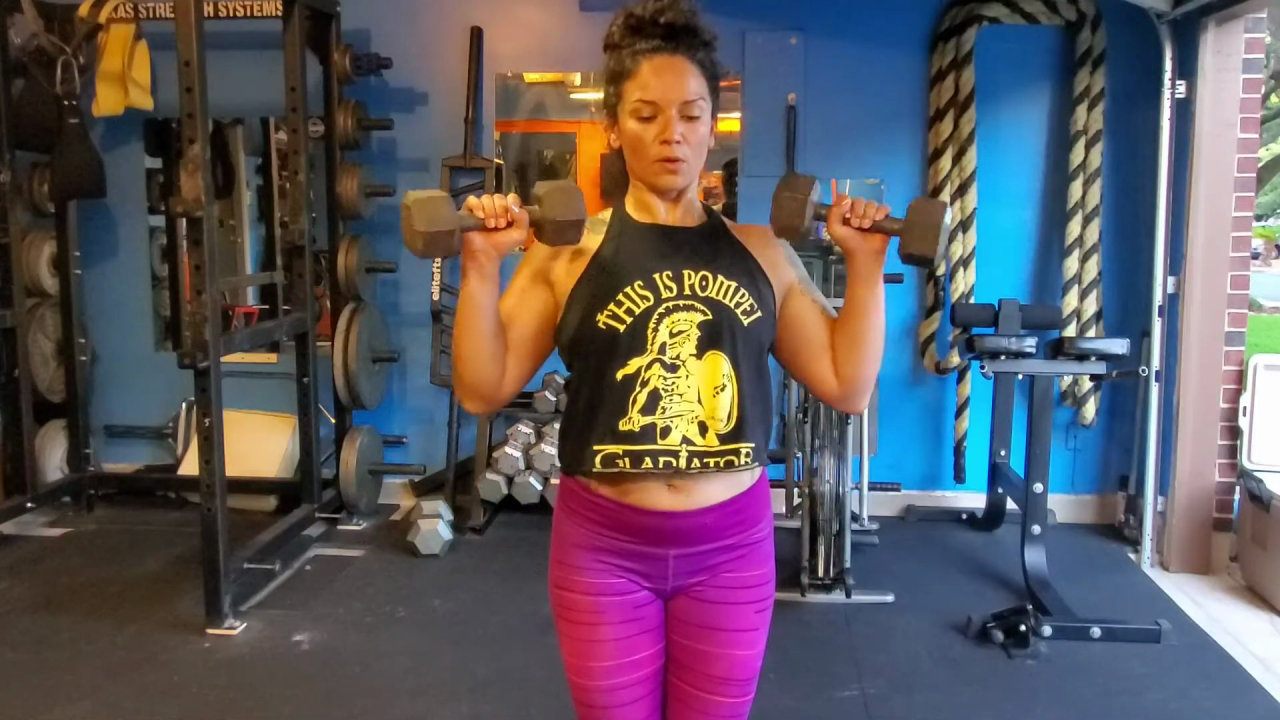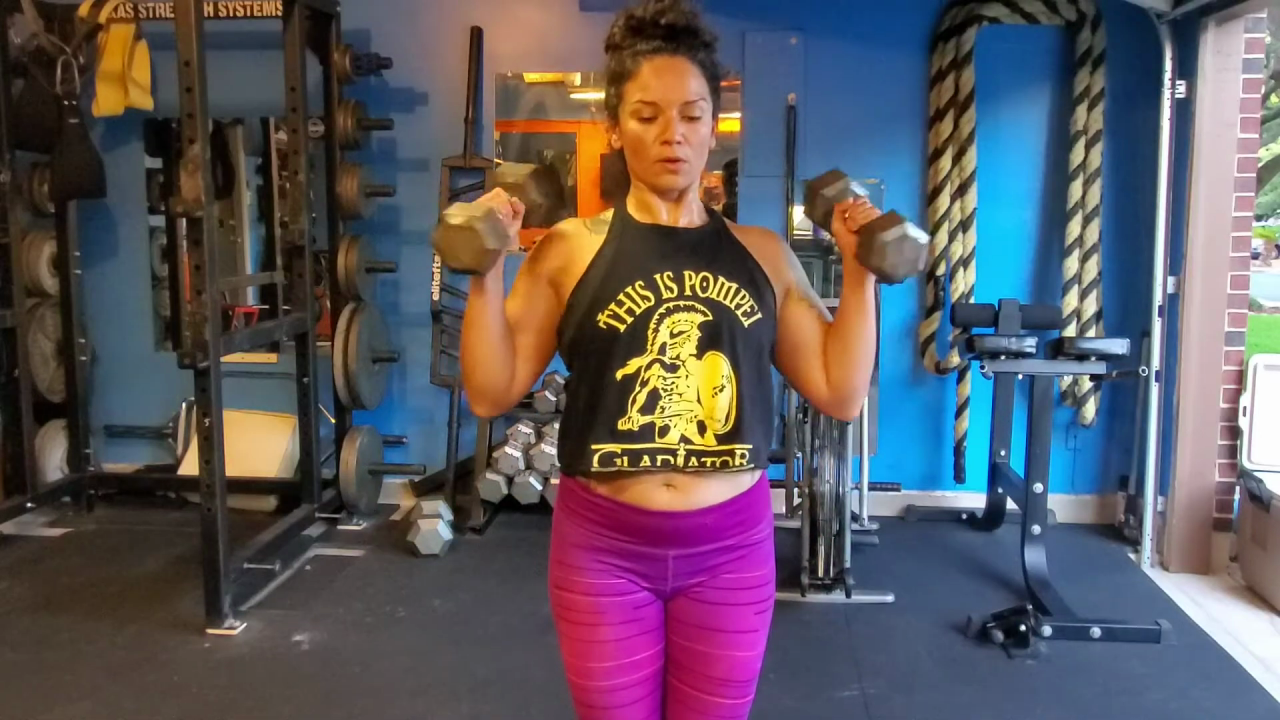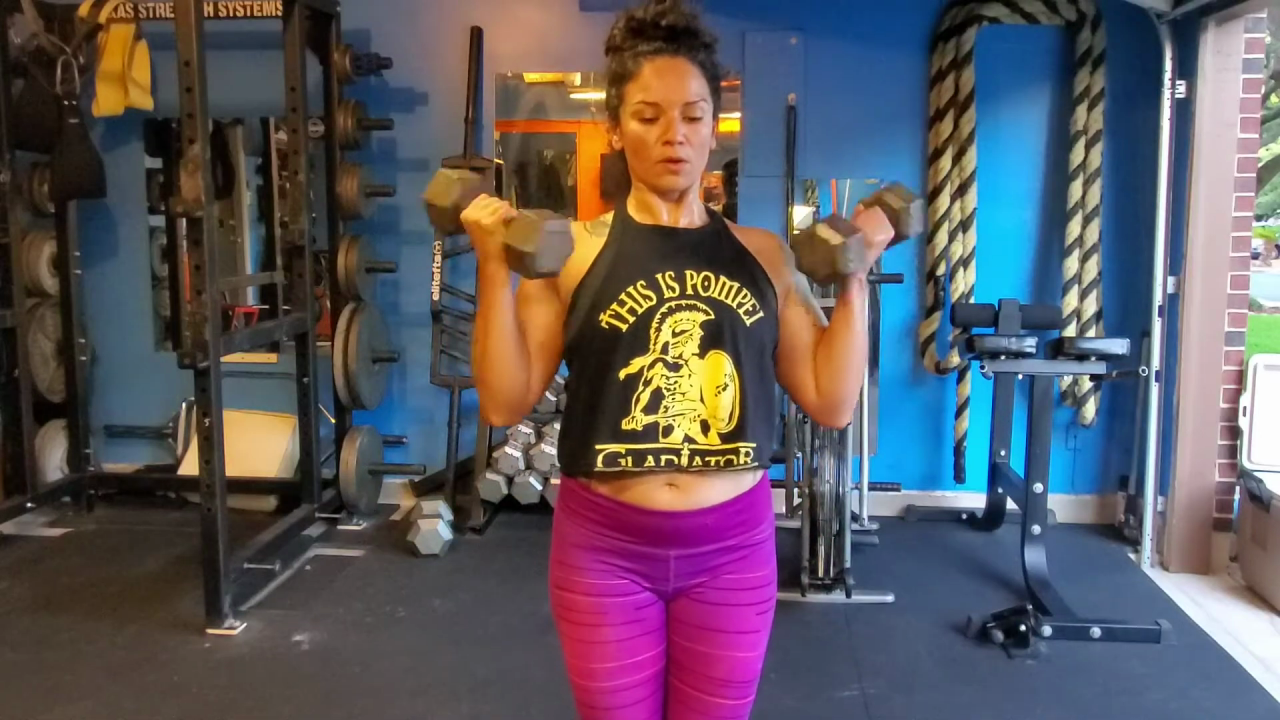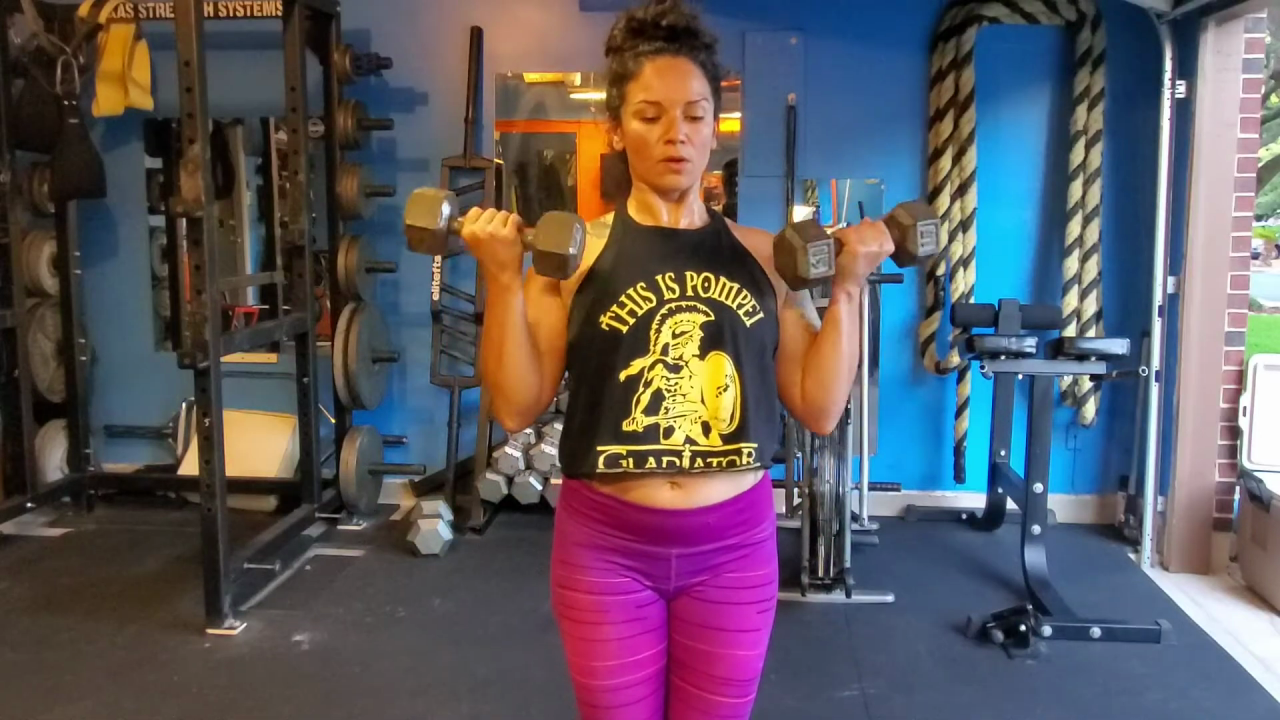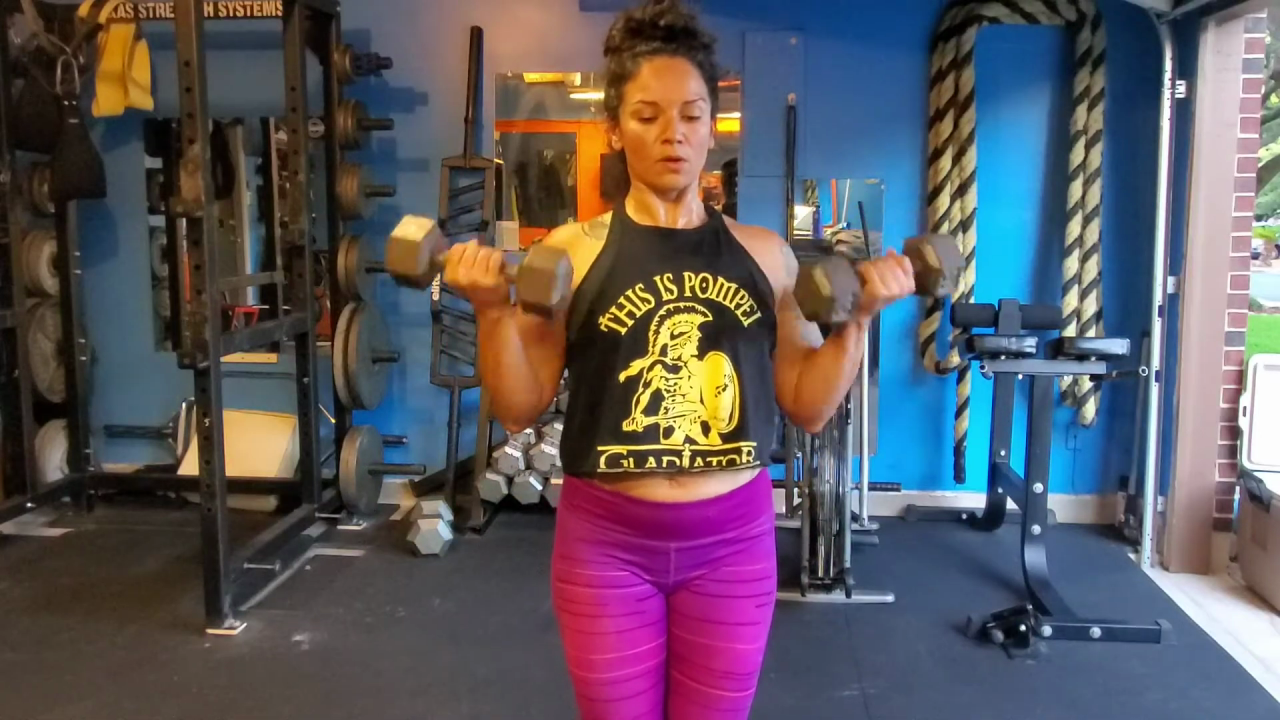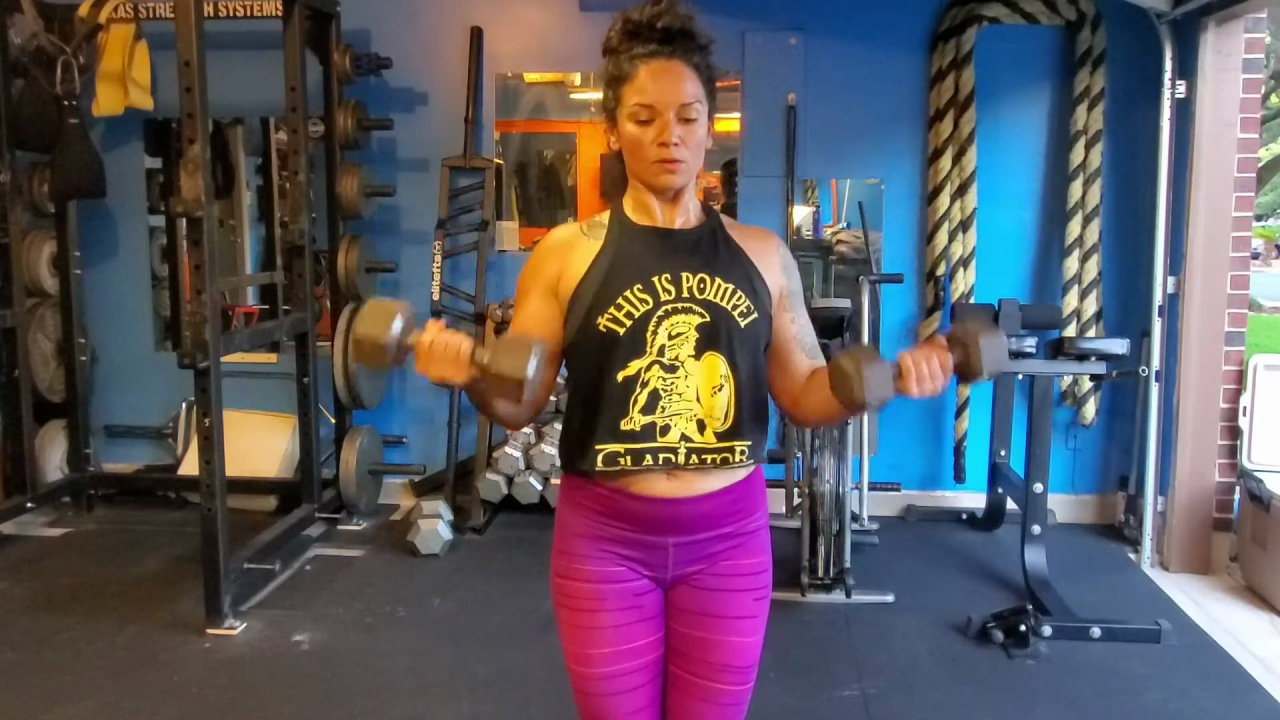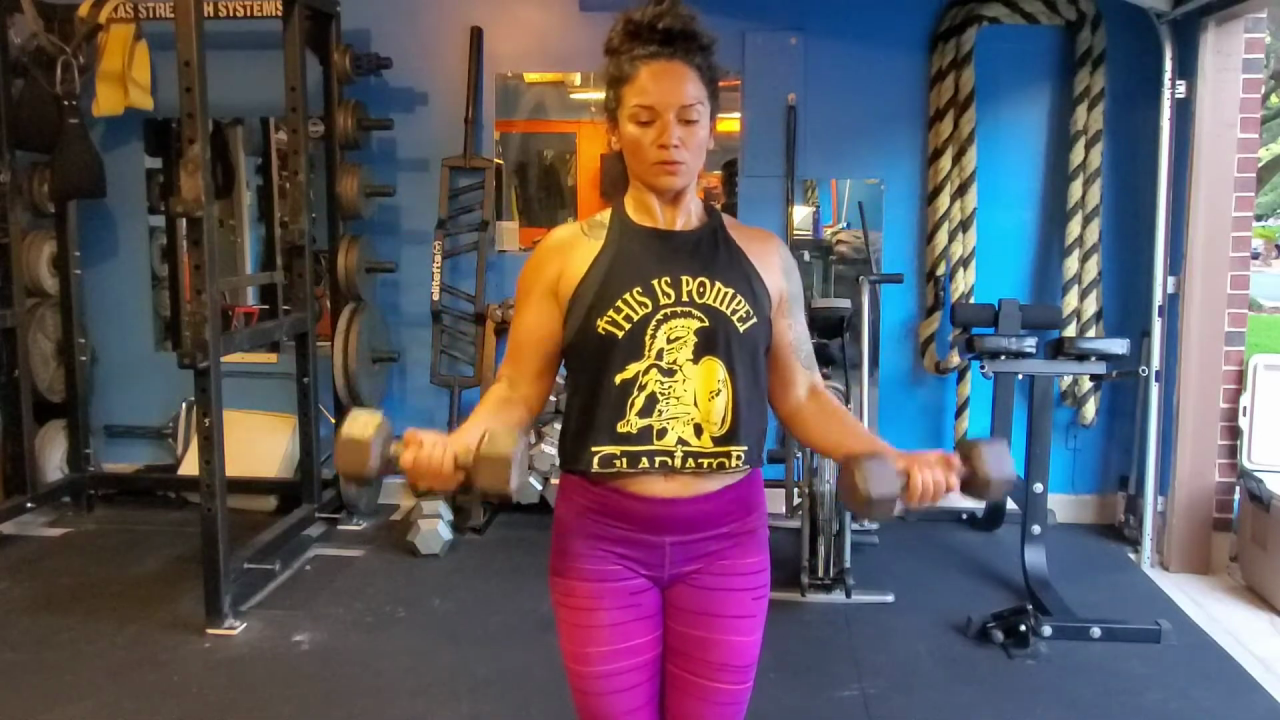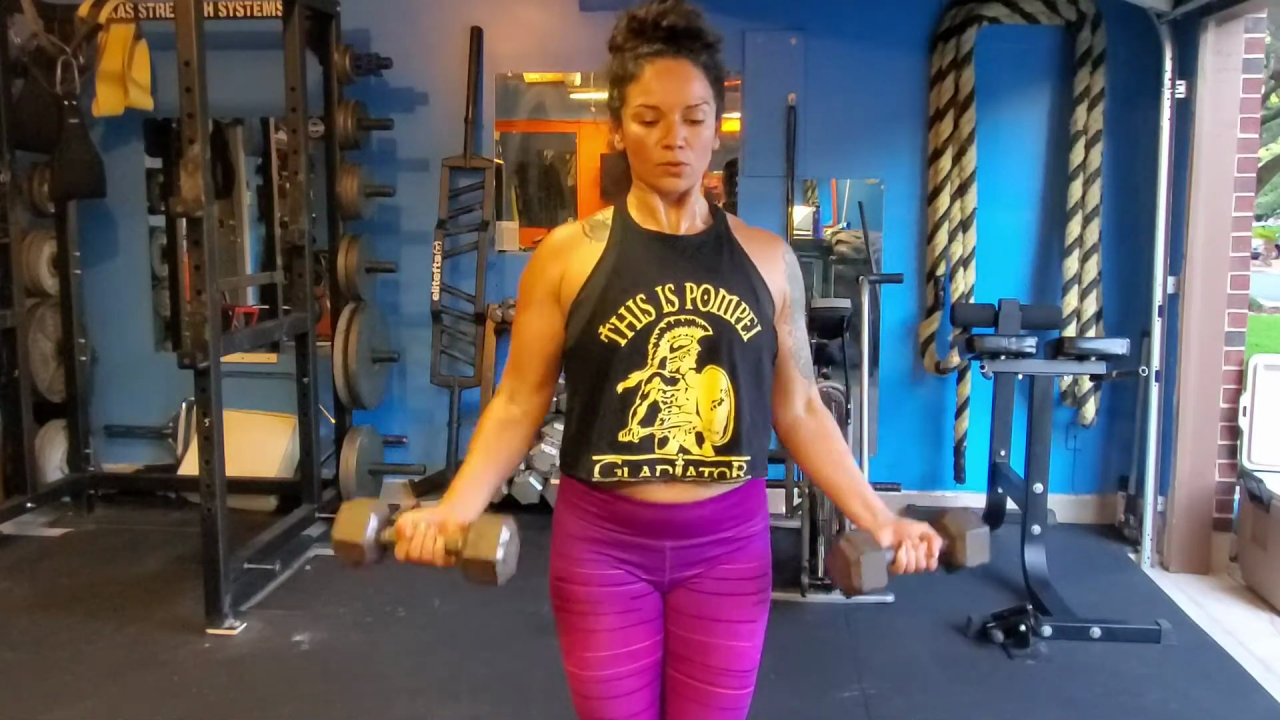
dt=0.2s
person 1, frame 1
left shoulder: (762, 253)
right shoulder: (566, 250)
left elbow: (849, 388)
right elbow: (482, 392)
left wrist: (866, 263)
right wrist: (480, 266)
left hip: (731, 544)
right hip: (603, 543)
person 1, frame 2
left shoulder: (763, 254)
right shoulder: (568, 250)
left elbow: (841, 395)
right elbow: (490, 396)
left wrist: (860, 270)
right wrist: (484, 271)
left hip: (731, 546)
right hip: (602, 544)
person 1, frame 3
left shoulder: (766, 256)
right shoulder: (569, 253)
left elbow: (832, 404)
right elbow: (503, 404)
left wrist: (855, 278)
right wrist: (493, 270)
left hip: (733, 546)
right hip: (603, 544)
person 1, frame 4
left shoulder: (765, 254)
right shoulder: (572, 253)
left elbow: (819, 409)
right elbow: (516, 407)
left wrist: (847, 285)
right wrist: (499, 279)
left hip: (734, 545)
right hip: (605, 545)
person 1, frame 5
left shoulder: (764, 254)
right shoulder: (571, 251)
left elbow: (806, 403)
right elbow: (520, 405)
left wrist: (861, 315)
right wrist: (492, 312)
left hip: (732, 539)
right hip: (606, 539)
person 1, frame 6
left shoulder: (762, 254)
right shoulder: (568, 251)
left elbow: (803, 388)
right elbow: (515, 399)
right wrist: (470, 375)
left hip: (728, 537)
right hip: (604, 535)
person 1, frame 7
left shoulder: (762, 255)
right shoulder: (567, 253)
left elbow: (801, 395)
right elbow: (517, 392)
left wrist: (891, 462)
right wrist: (454, 449)
left hip: (725, 537)
right hip: (601, 536)
person 1, frame 8
left shoulder: (767, 257)
right shoulder: (568, 254)
left elbow: (798, 406)
right elbow: (519, 400)
left wrist: (875, 516)
right wrist: (454, 510)
left hip: (727, 542)
right hip: (603, 539)
